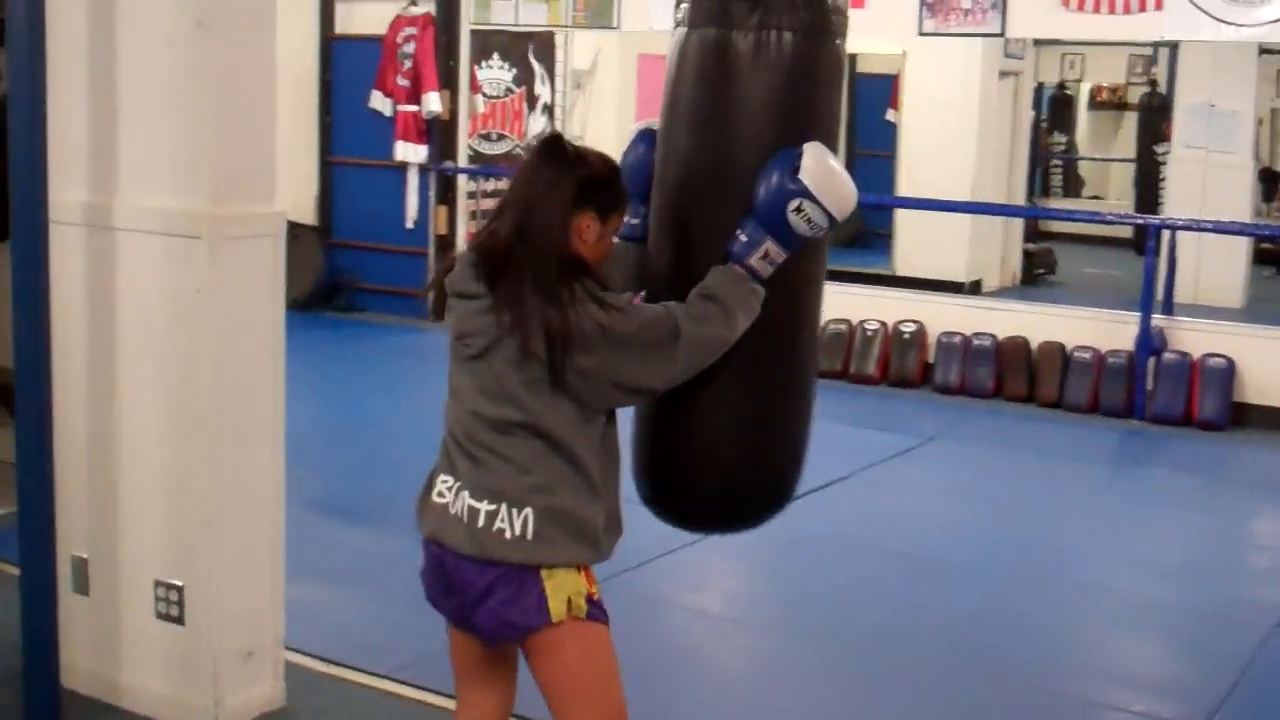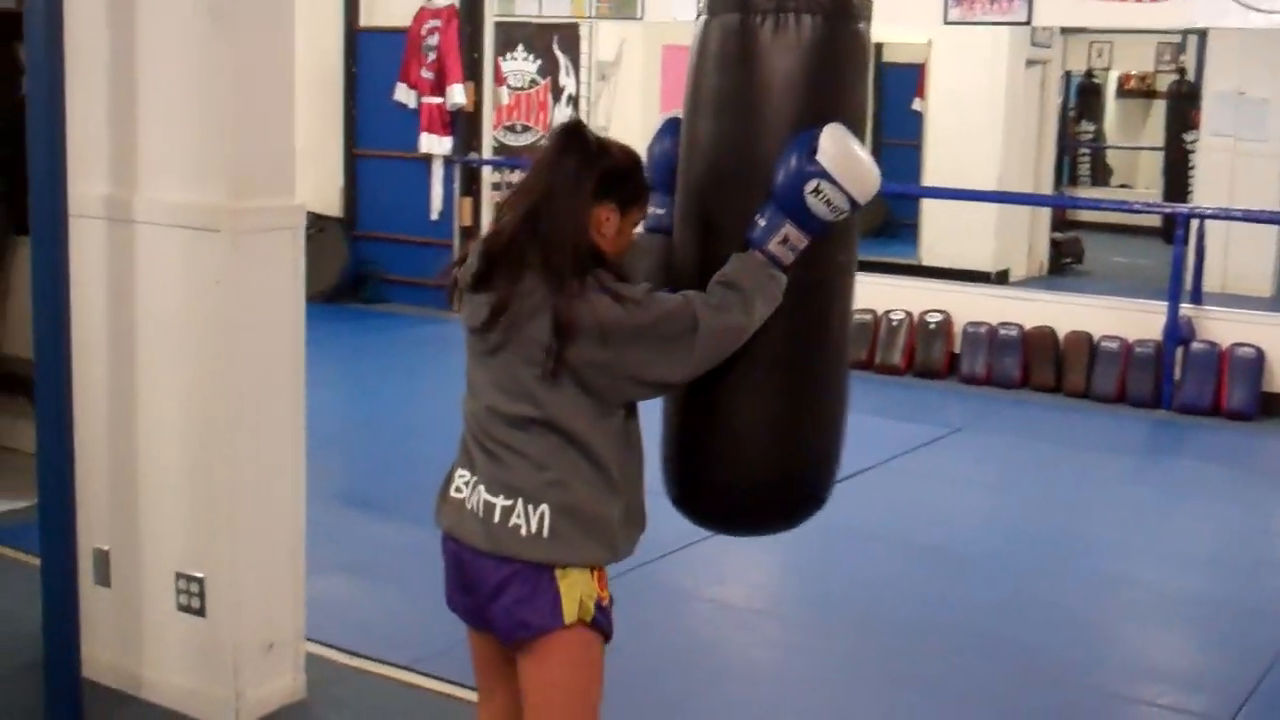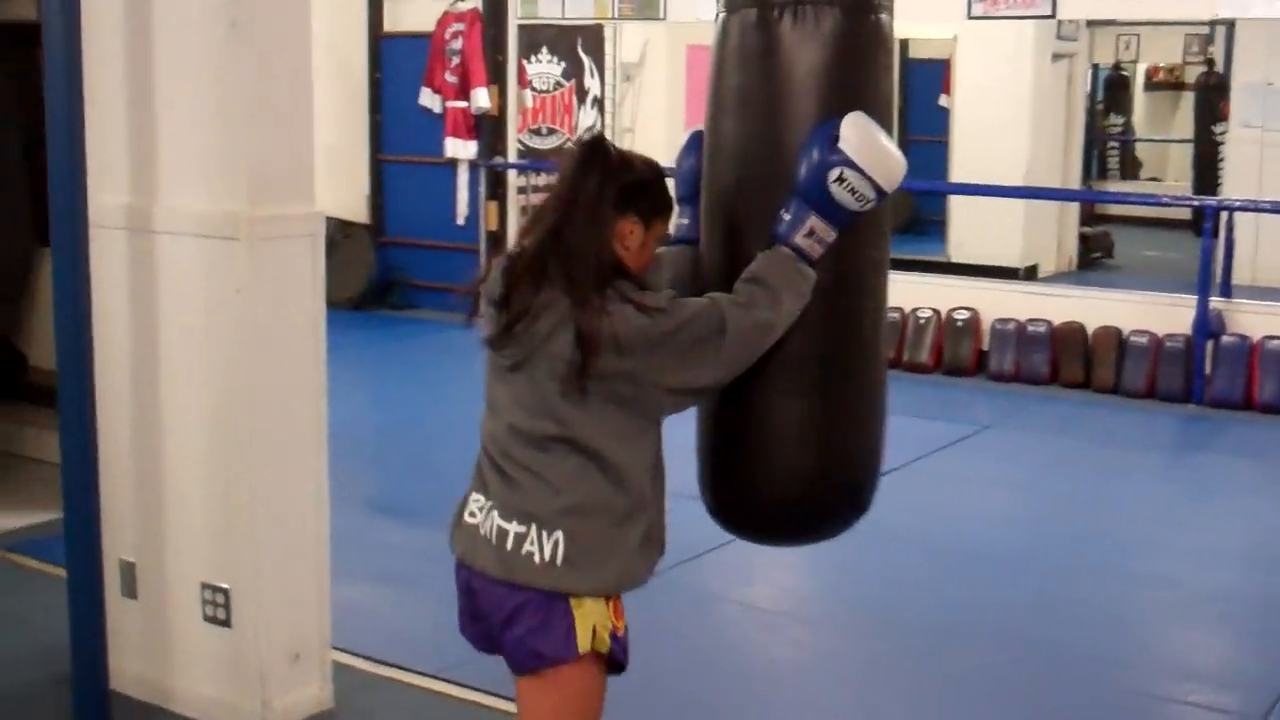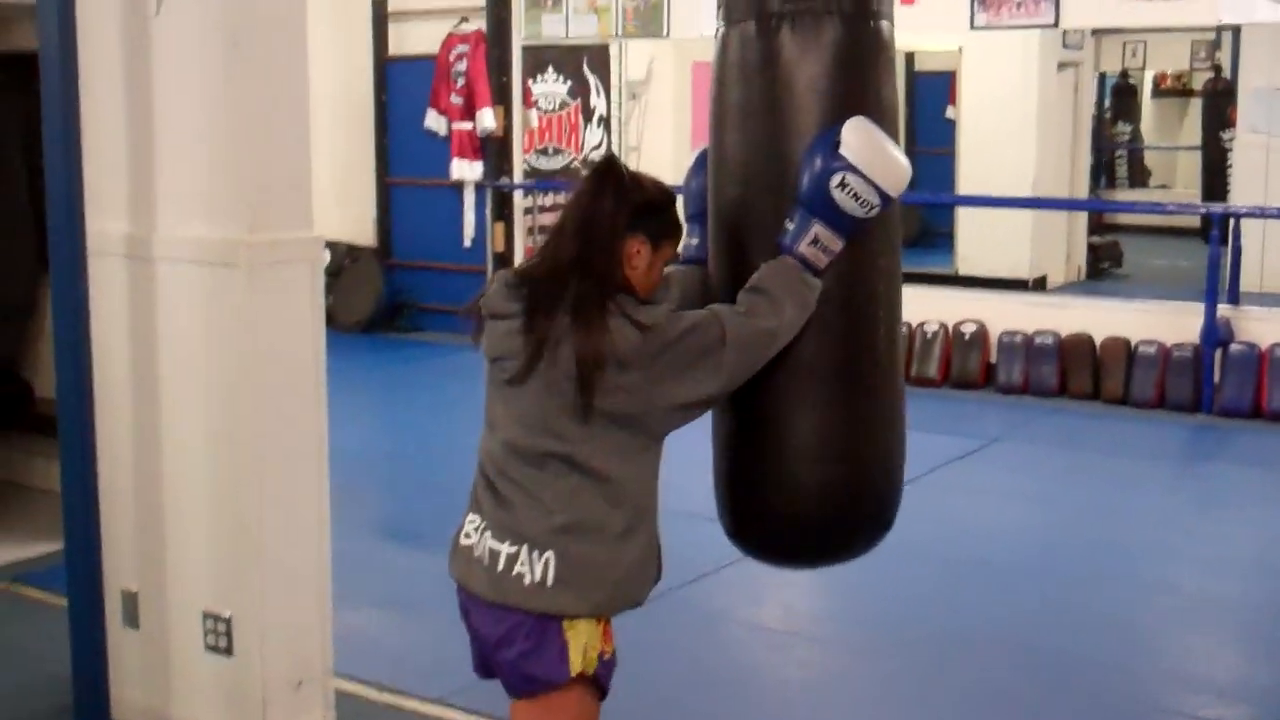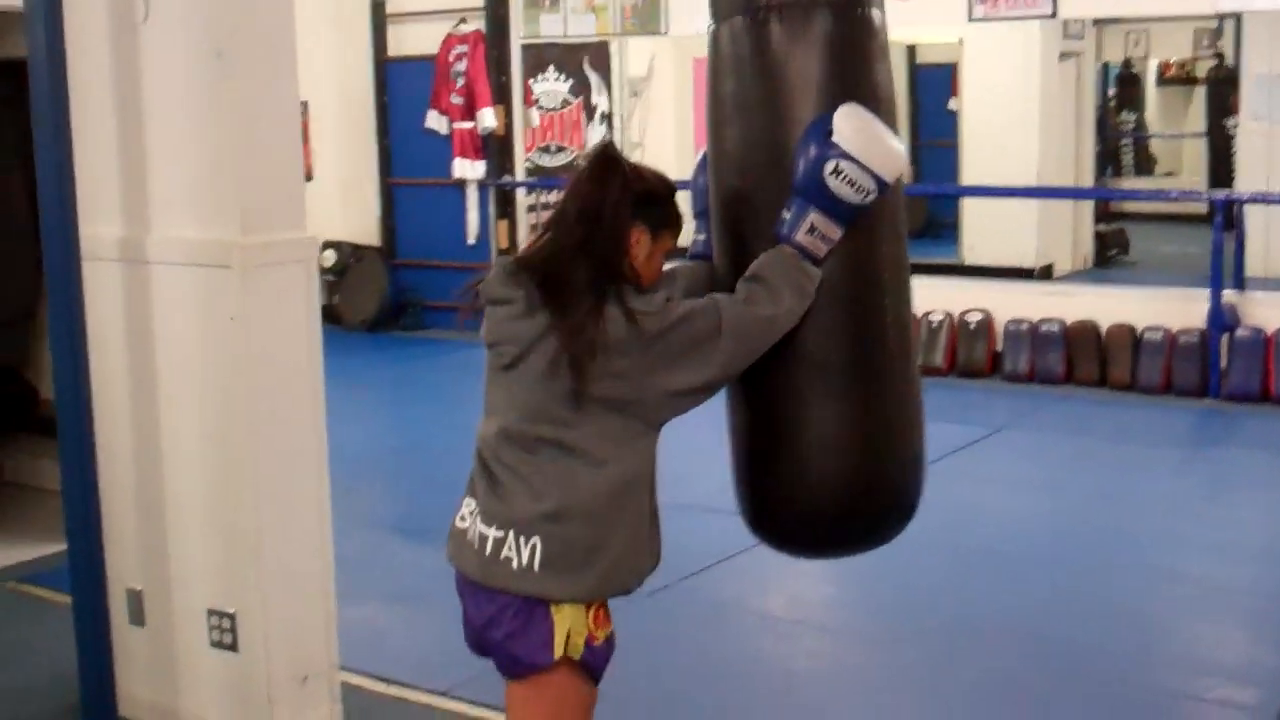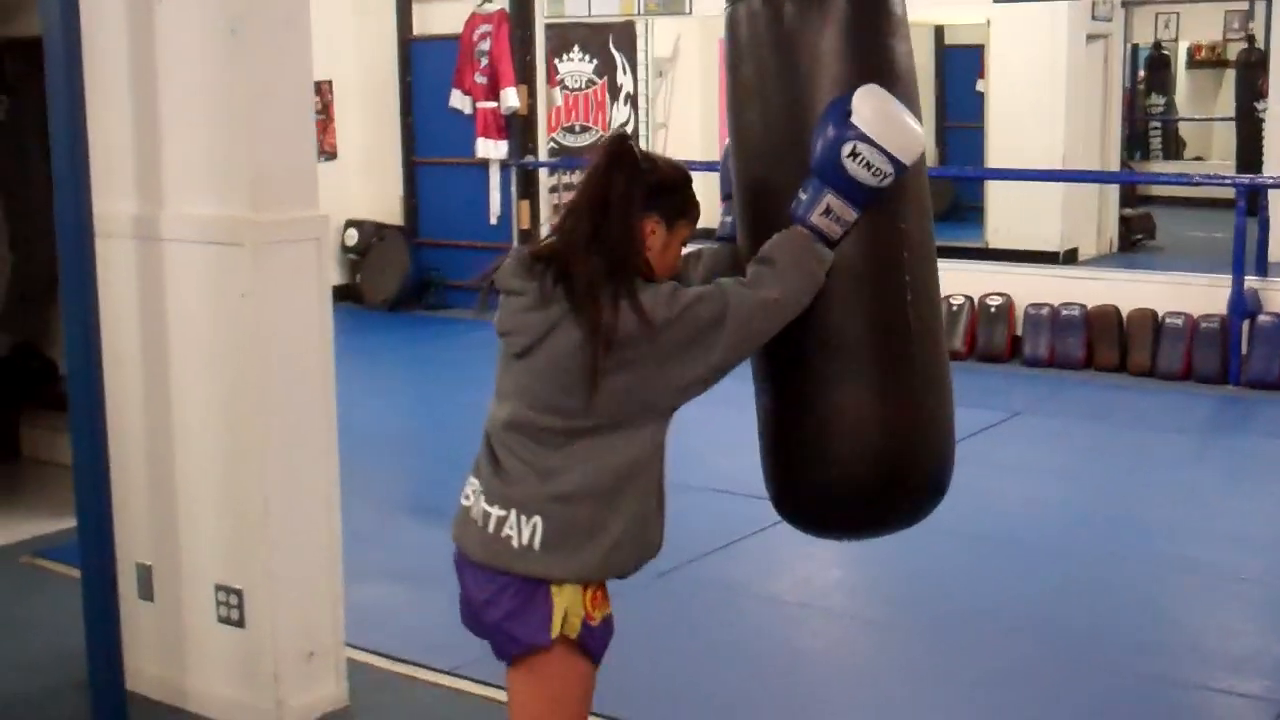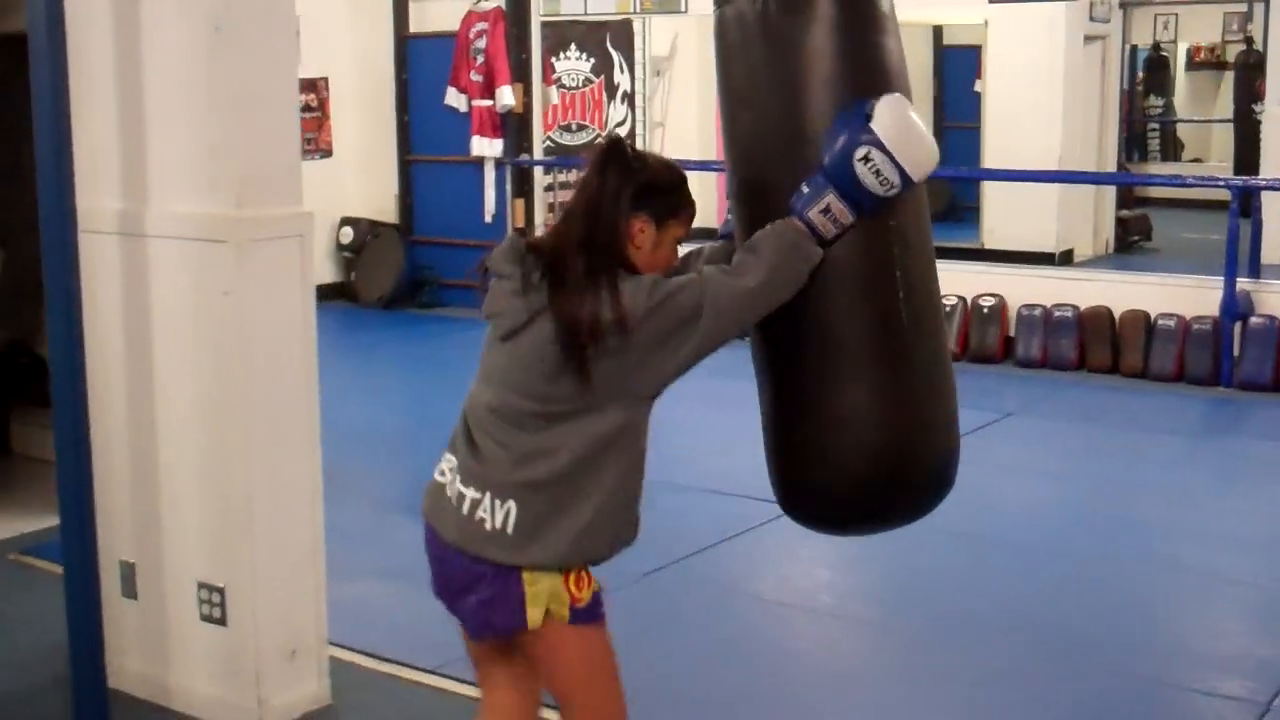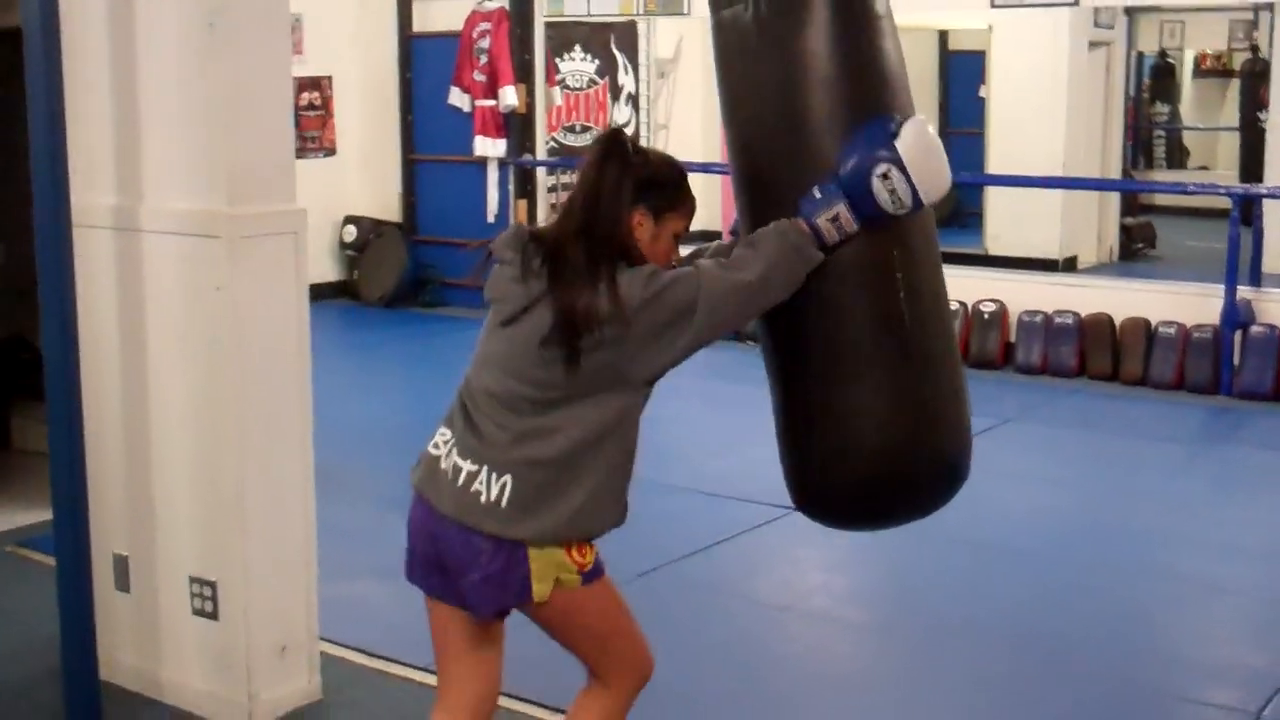
dt=0.1s
person 1, frame 1
left shoulder: (480, 284)
right shoulder: (578, 316)
right elbow: (687, 337)
left wrist: (640, 221)
right wrist: (763, 246)
left hip: (455, 534)
right hip: (529, 551)
person 1, frame 2
left shoulder: (496, 276)
right shoulder: (591, 309)
right elbow: (707, 327)
left wrist: (664, 213)
right wrist: (784, 230)
left hip: (473, 529)
right hip: (546, 548)
person 1, frame 3
left shoulder: (517, 294)
right shoulder: (617, 324)
right elbow: (742, 325)
left wrist: (691, 227)
right wrist: (810, 226)
left hip: (489, 551)
right hip: (558, 569)
person 1, frame 4
left shoulder: (525, 312)
right shoulder: (620, 342)
right elbow: (743, 333)
left wrist: (702, 251)
right wrist: (815, 237)
left hip: (488, 569)
right hip: (554, 590)
person 1, frame 5
left shoulder: (527, 296)
right shoulder: (623, 328)
right elbow: (746, 319)
left wrist: (712, 251)
right wrist: (815, 220)
left hip: (485, 554)
right hip: (547, 578)
person 1, frame 6
left shoulder: (542, 286)
right shoulder: (634, 319)
right elbow: (755, 303)
left wrist: (738, 238)
right wrist: (830, 206)
left hip: (489, 538)
right hip: (548, 560)
person 1, frame 7
left shoulder: (533, 278)
right shoulder: (620, 310)
right elbow: (733, 291)
left wrist: (751, 233)
right wrist: (827, 205)
left hip: (459, 523)
right hip: (525, 549)
person 1, frame 8
left shoulder: (534, 263)
right shoulder: (622, 299)
right elbow: (733, 285)
left wrist: (750, 235)
right wrist: (834, 213)
left hip: (445, 500)
right hip: (522, 530)
right knee: (627, 670)
